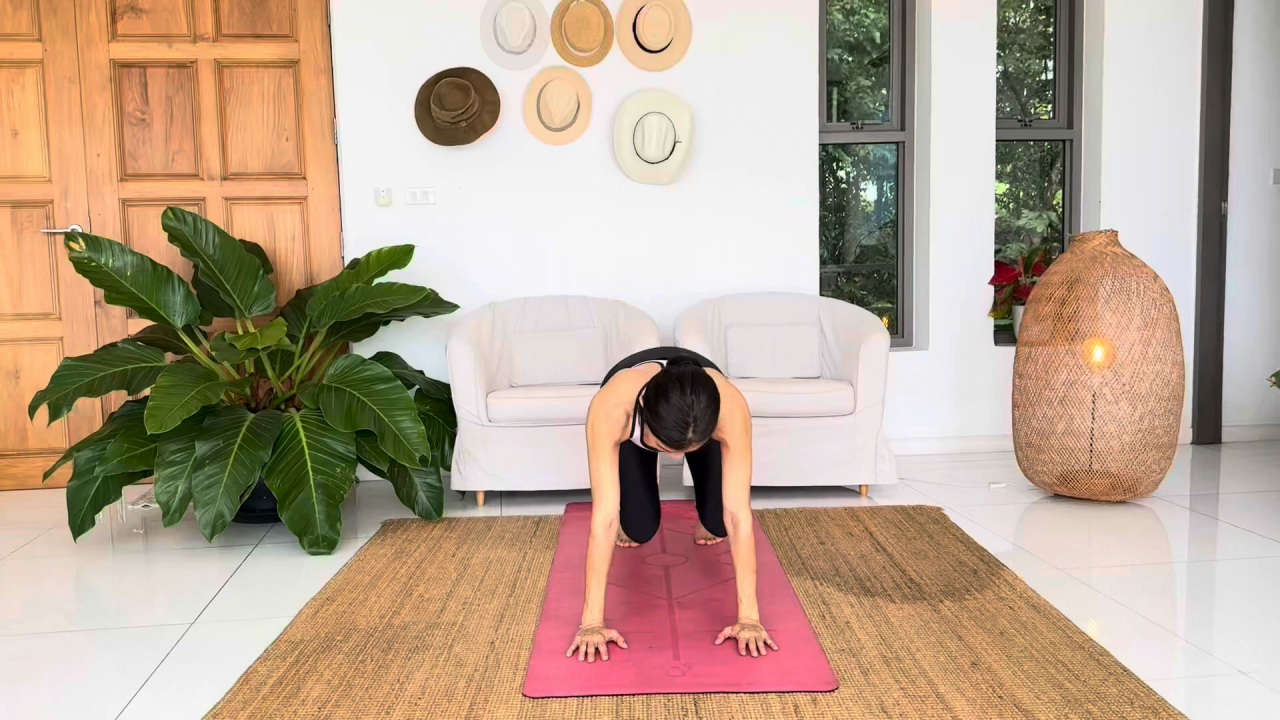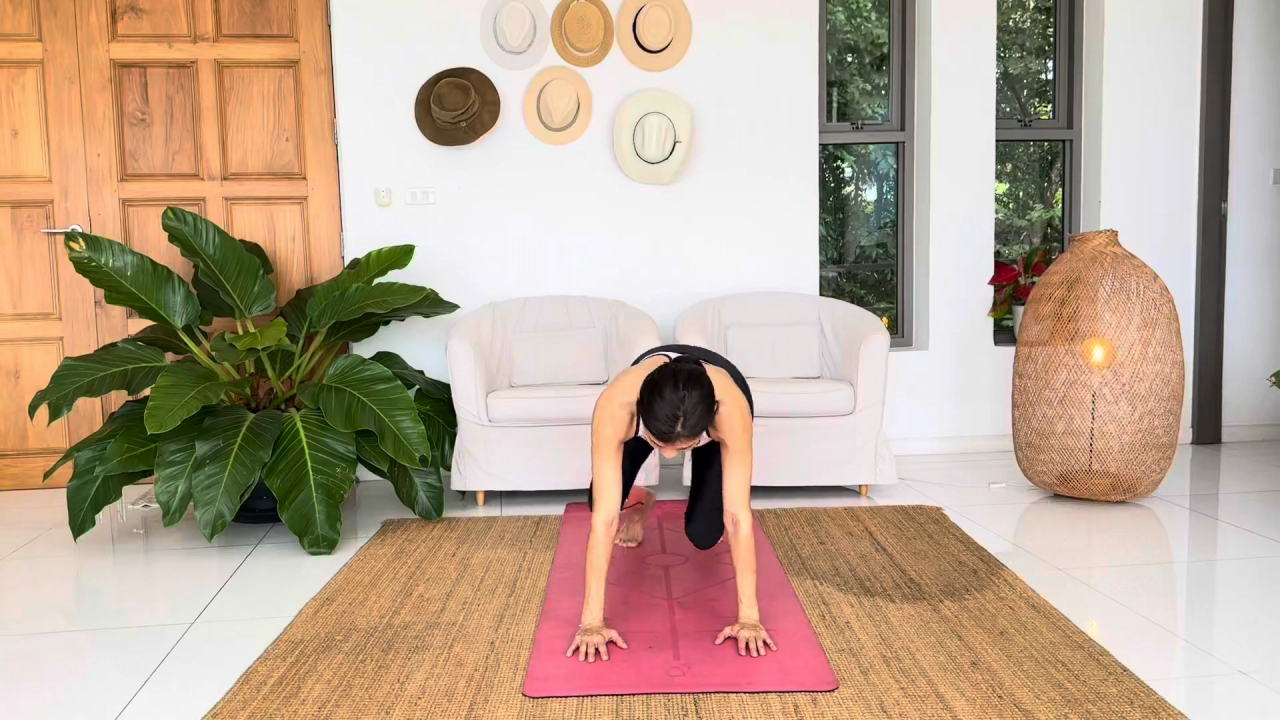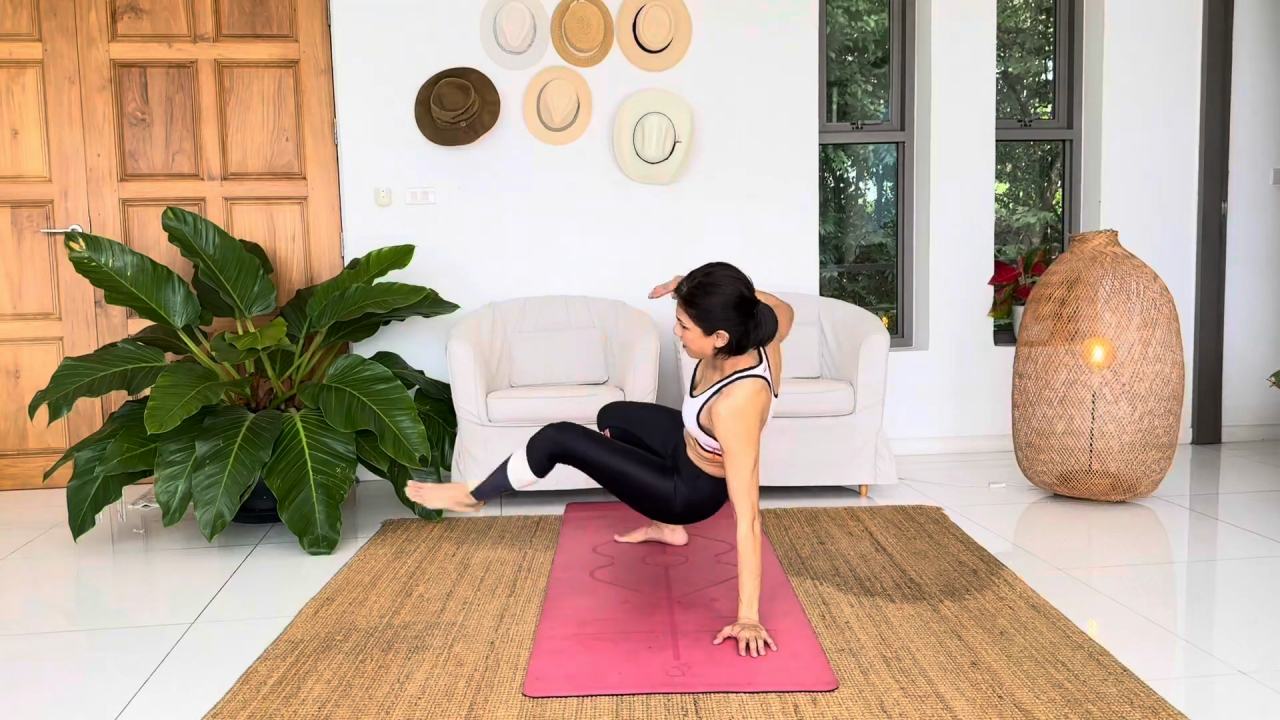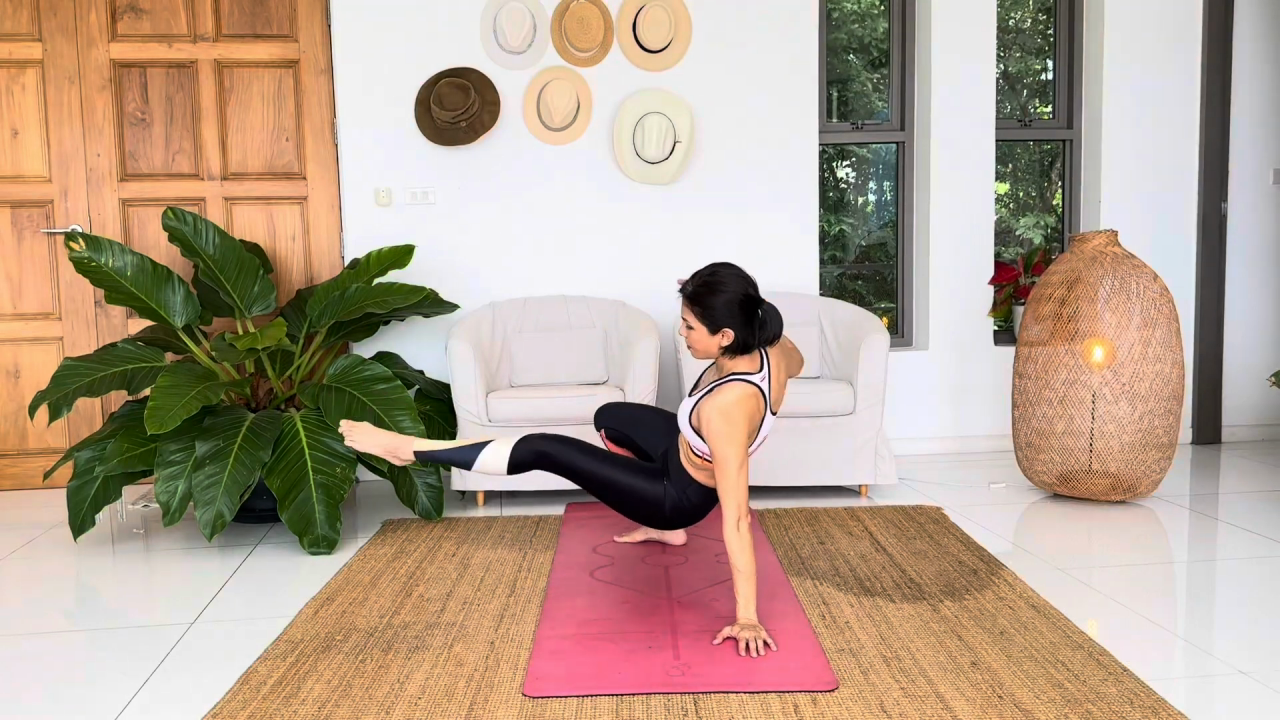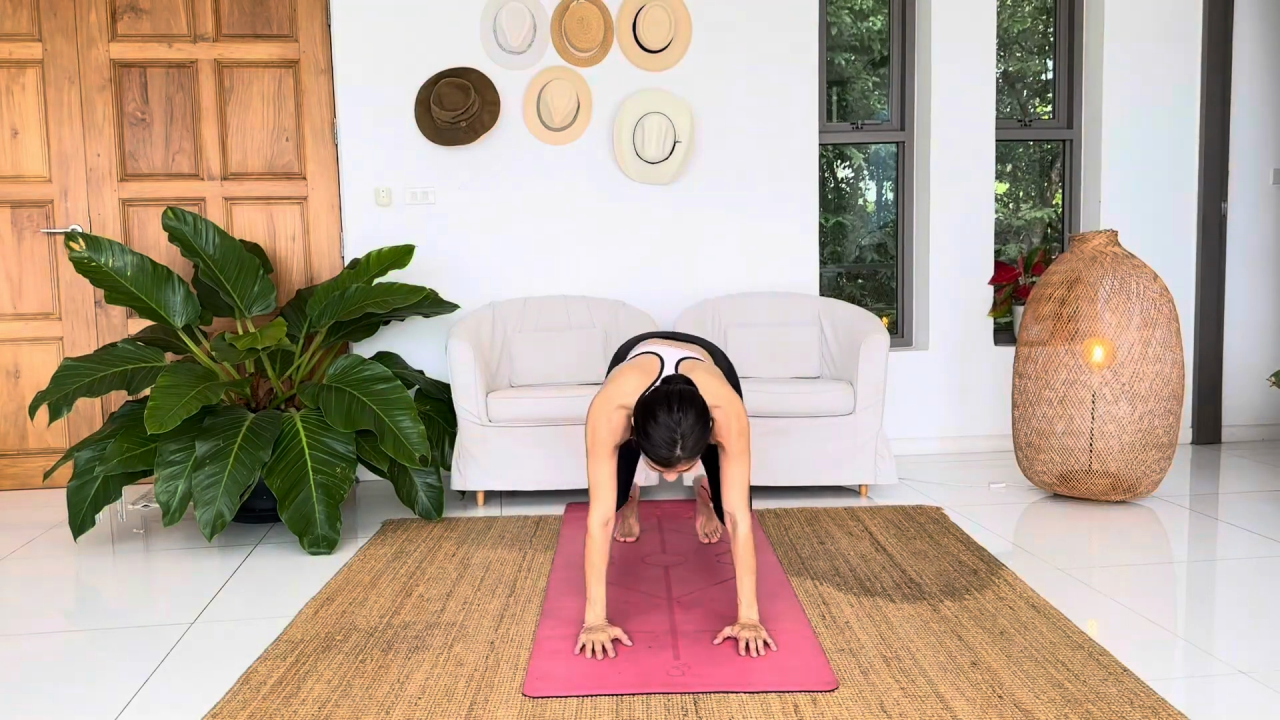
dt=0.7s
person 1, frame 1
left shoulder: (730, 407)
right shoulder: (612, 406)
left elbow: (739, 515)
right elbow: (603, 518)
left wrist: (749, 616)
right wrist: (592, 620)
left hip: (698, 414)
left knee: (719, 524)
right knee: (639, 530)
left ankle: (708, 517)
person 1, frame 2
left shoulder: (730, 407)
right shoulder: (618, 404)
left elbow: (739, 517)
right elbow: (604, 518)
left wrist: (748, 616)
right wrist: (592, 619)
left hip: (715, 409)
left knee: (701, 533)
right knee: (608, 497)
left ankle: (713, 504)
right ankle: (641, 509)
person 1, frame 3
left shoulder: (738, 405)
right shoulder: (753, 336)
left elbow: (746, 518)
right elbow: (784, 313)
left wrist: (749, 617)
right wrist: (685, 286)
left hip: (688, 490)
right hip: (688, 446)
left knee: (556, 439)
right knee: (612, 418)
left ankle: (472, 496)
right ankle: (666, 527)
person 1, frame 4
left shoulder: (726, 407)
right shoulder: (766, 353)
left elbow: (735, 519)
right elbow: (795, 361)
left wrist: (746, 618)
right wrist: (721, 317)
left hip: (681, 492)
right hip: (682, 449)
left knee: (540, 448)
right knee: (608, 418)
left ankle: (416, 449)
right ankle: (664, 528)
person 1, frame 5
left shoulder: (725, 408)
right shoulder: (611, 407)
left elbow: (738, 517)
right elbow: (600, 518)
left wrist: (748, 616)
right wrist: (594, 618)
left knee: (727, 510)
right knee: (610, 497)
left ankle: (706, 494)
right ankle: (628, 500)
